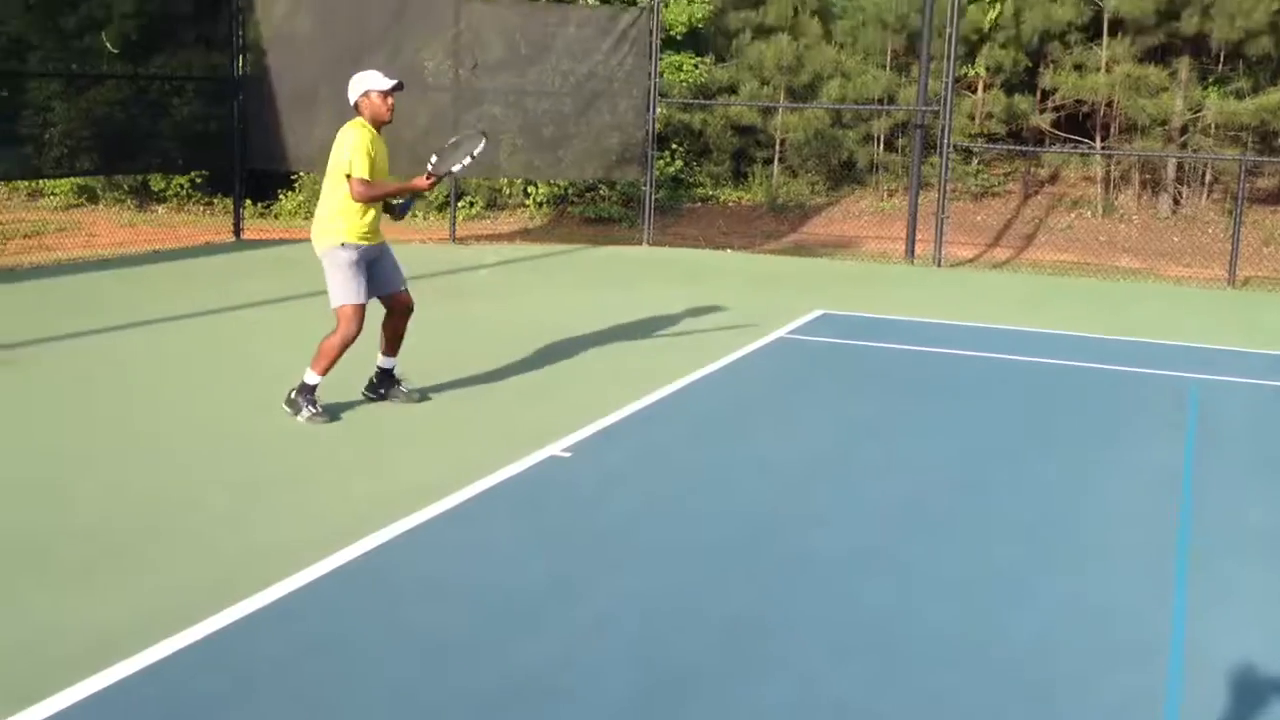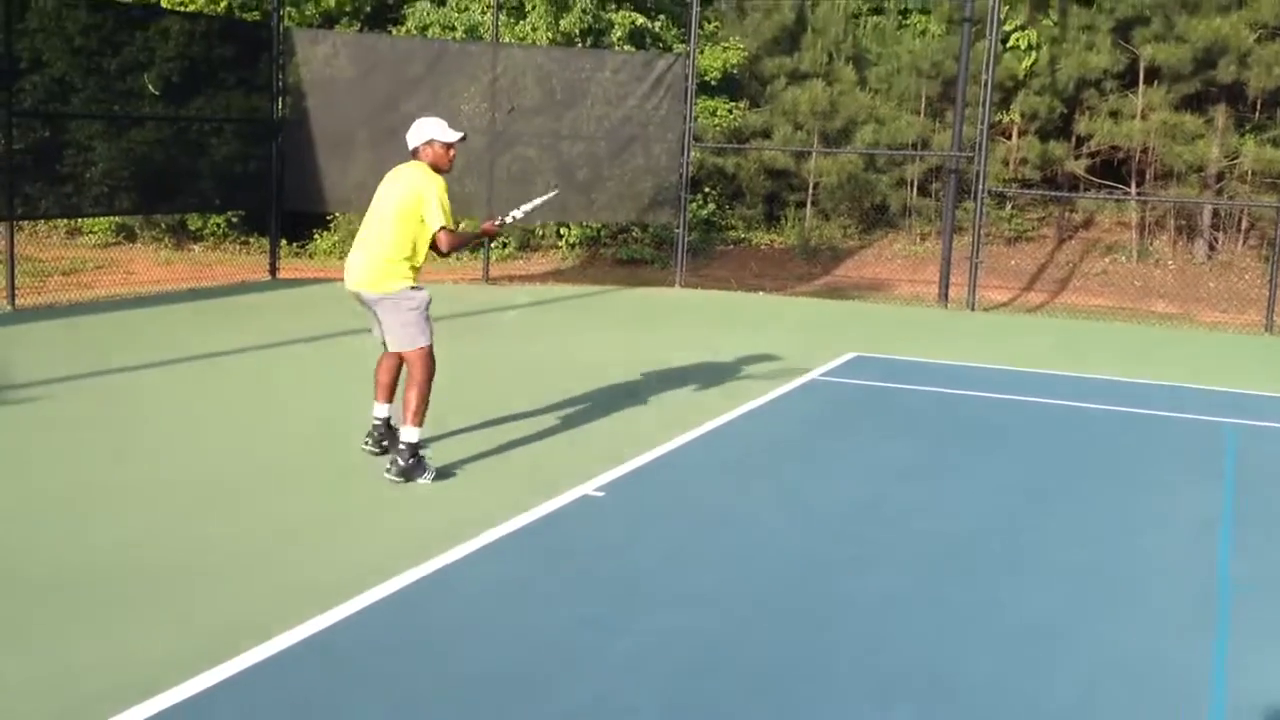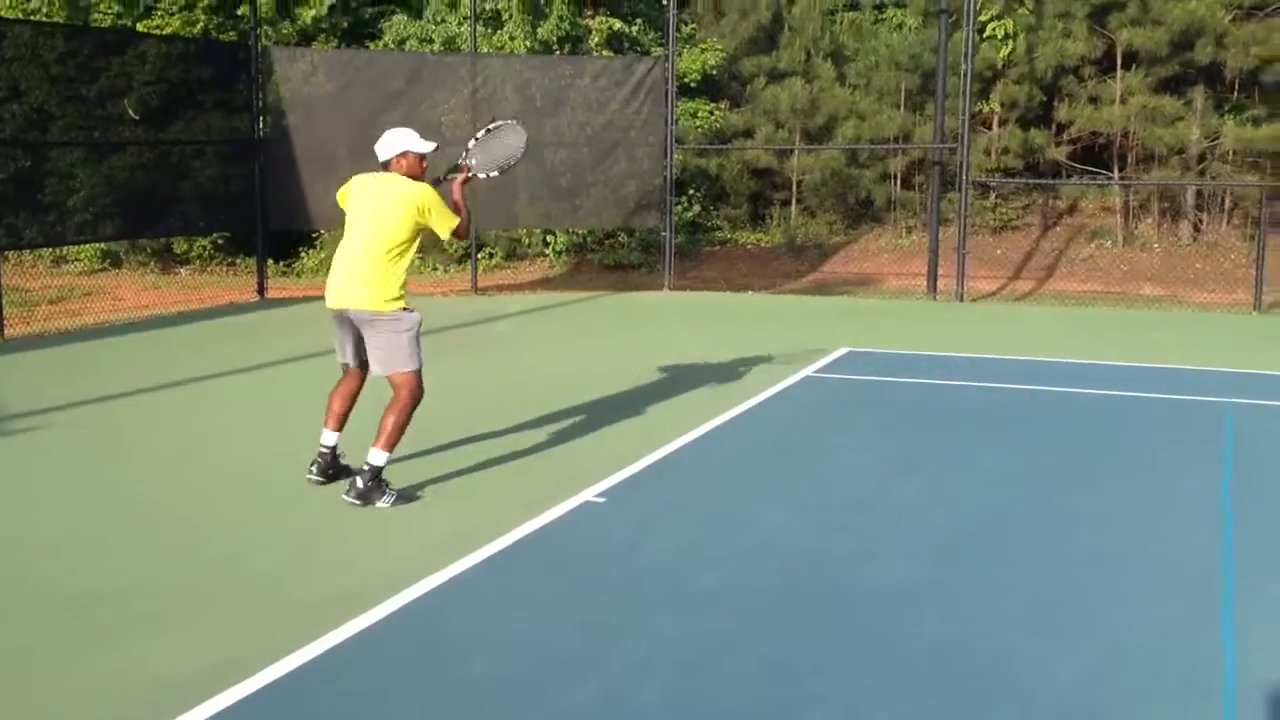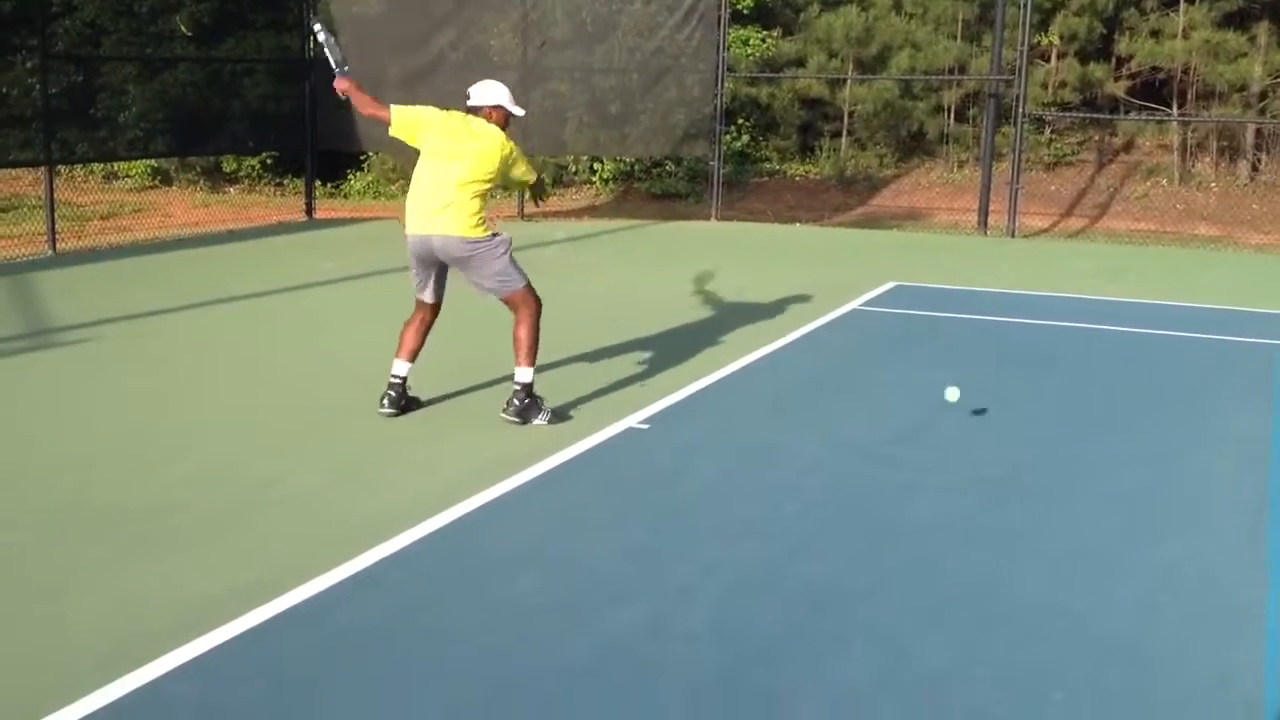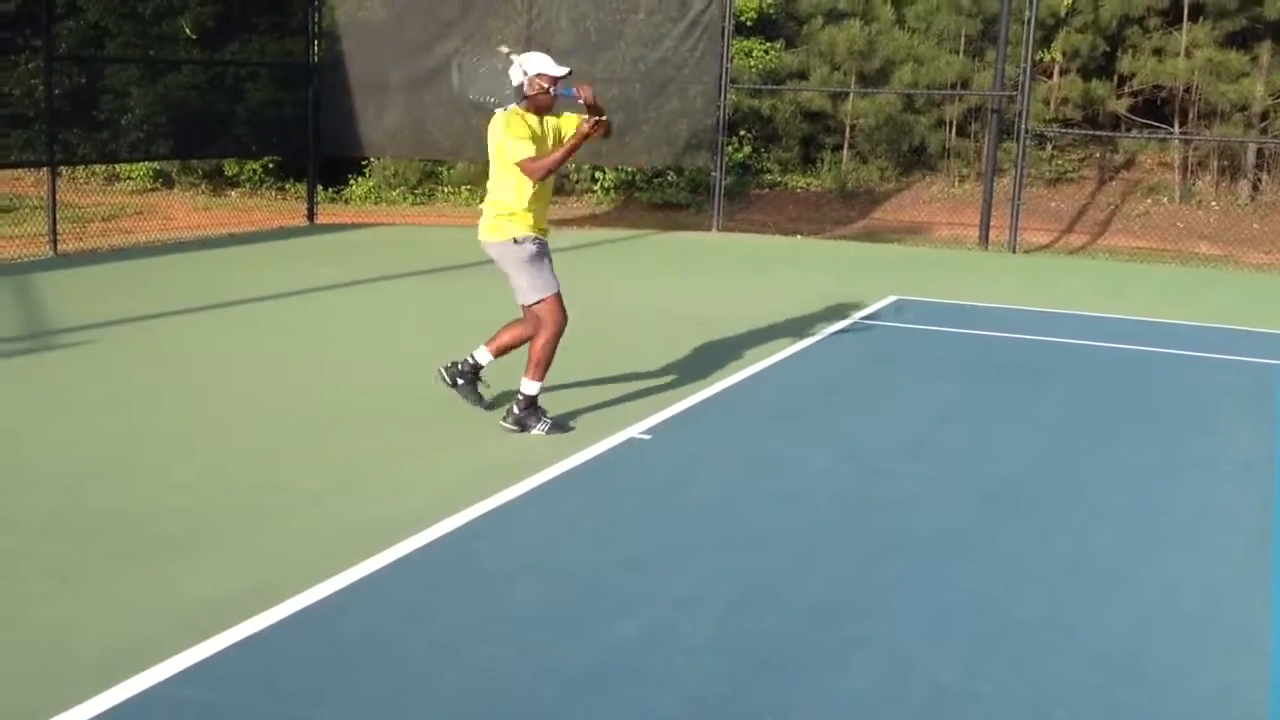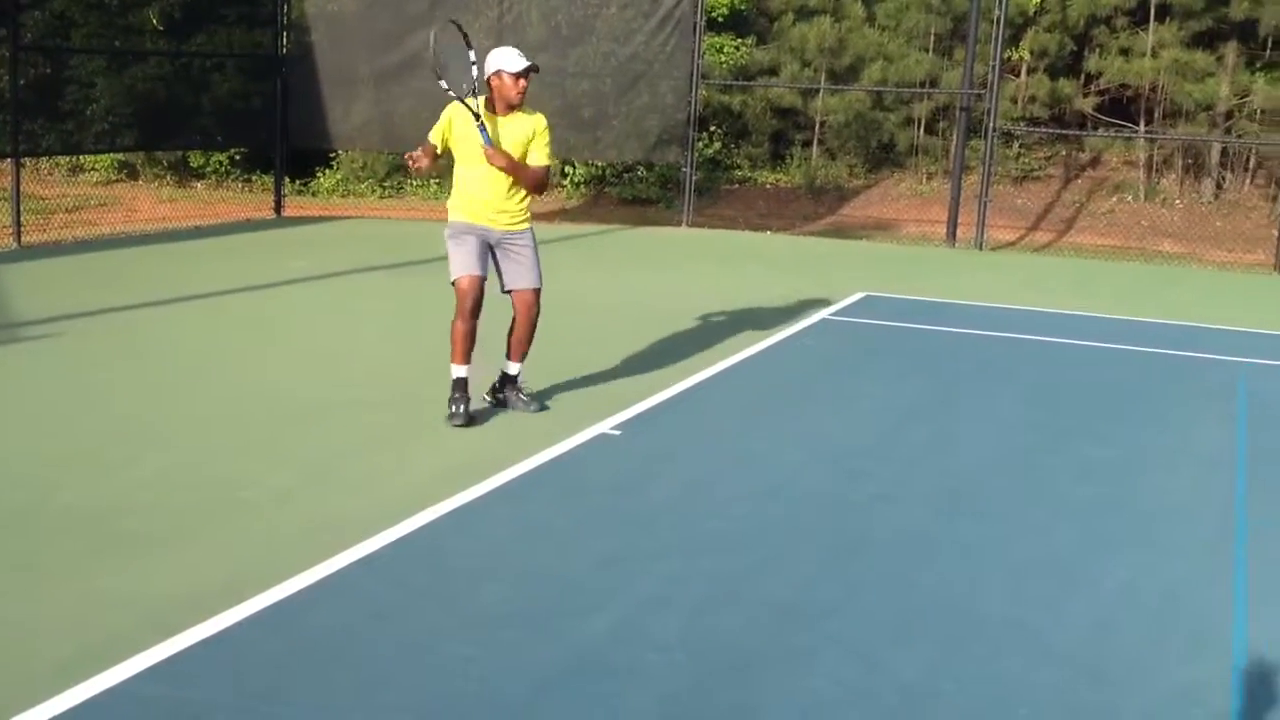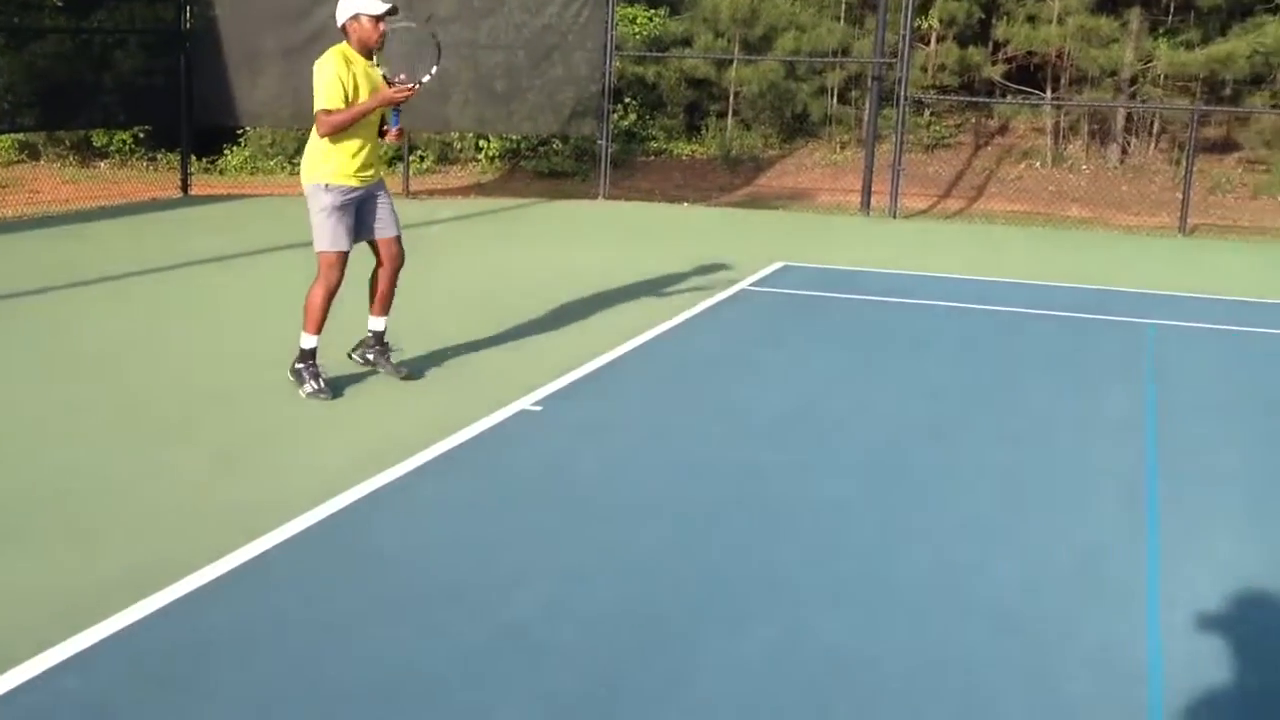
dt=0.5s
person 1, frame 1
left shoulder: (377, 139)
right shoulder: (354, 136)
right elbow: (358, 192)
left wrist: (394, 205)
right wrist: (410, 187)
left hip: (369, 240)
right hip: (340, 241)
left knee: (402, 305)
right knee: (350, 325)
left ankle: (382, 380)
right ankle: (302, 393)
person 1, frame 2
left shoulder: (399, 175)
right shoulder: (430, 183)
right elbow: (448, 244)
left wrist: (434, 241)
right wrist: (483, 232)
left hip: (359, 274)
right hip: (388, 281)
left knee: (396, 349)
right knee: (422, 367)
left ankle: (380, 429)
right ankle: (406, 457)
person 1, frame 3
left shoulder: (361, 183)
right shoulder: (421, 194)
right elbow: (461, 231)
right wrist: (458, 192)
left hip: (339, 296)
right hip: (379, 303)
left knee: (353, 375)
right knee: (408, 391)
left ankle: (324, 459)
right ankle: (367, 479)
person 1, frame 4
left shoulder: (437, 120)
right shoulder: (505, 147)
left elbow: (374, 110)
right elbow: (536, 188)
left wrist: (348, 86)
right wrist: (533, 189)
left hip: (418, 233)
right hip: (463, 235)
left knee: (426, 310)
right knee: (528, 306)
left ankle: (394, 391)
right ankle: (522, 398)
person 1, frame 5
left shoulder: (550, 122)
right shoulder: (508, 121)
left elbow: (599, 123)
right elbow: (535, 172)
left wrist: (591, 103)
right wrist: (576, 140)
left hip: (527, 235)
right hip: (510, 234)
left knee: (535, 322)
right knee: (553, 319)
left ankle: (468, 368)
right ankle: (523, 408)
person 1, frame 6
left shoulder: (535, 124)
right shoulder: (458, 113)
left elbow: (540, 184)
right elbow: (428, 151)
left wrist: (509, 165)
right wrist: (420, 157)
left hip: (514, 228)
right hip: (467, 223)
left knee: (528, 309)
right knee: (468, 300)
left ankle: (506, 384)
right ankle: (458, 390)
person 1, frame 7
left shoulder: (375, 66)
right shoulder: (332, 64)
right elbow: (325, 126)
left wrist: (389, 130)
right wrist: (378, 101)
left hip: (369, 179)
right hip: (330, 181)
left knee: (392, 257)
right knee: (331, 273)
left ankle: (373, 345)
right ankle: (304, 362)
